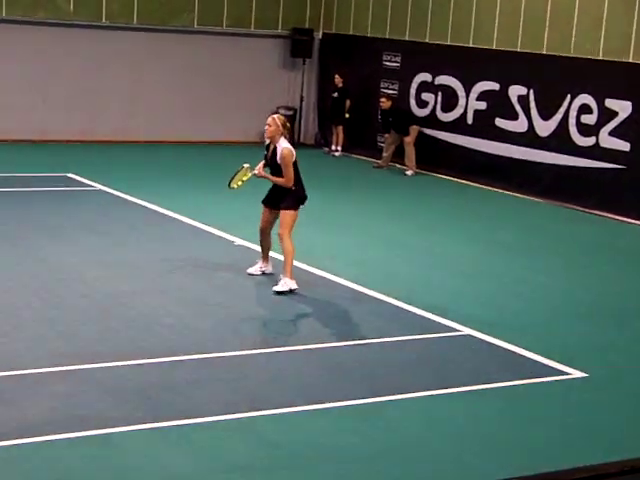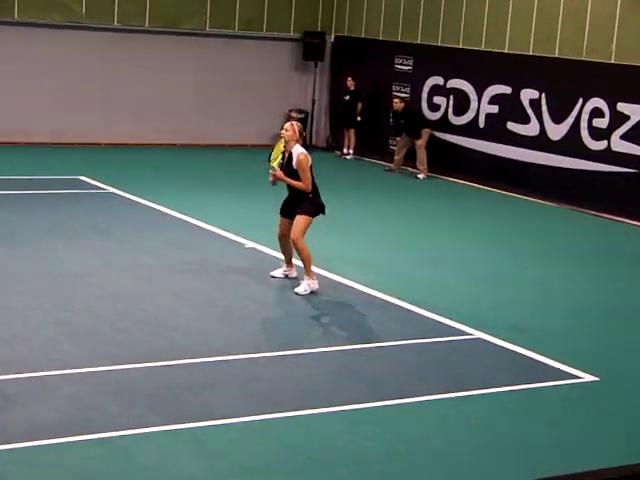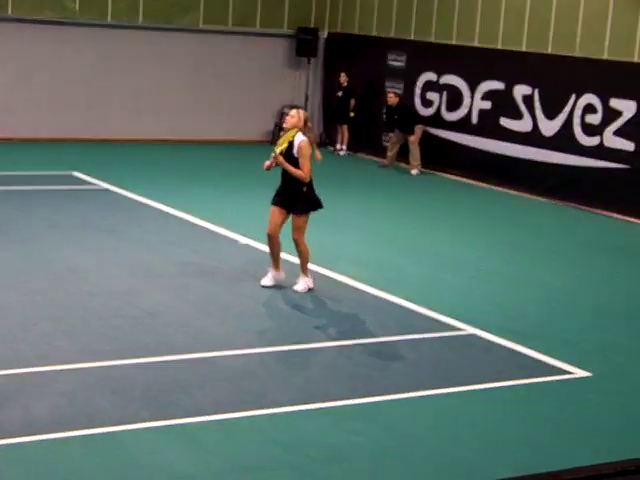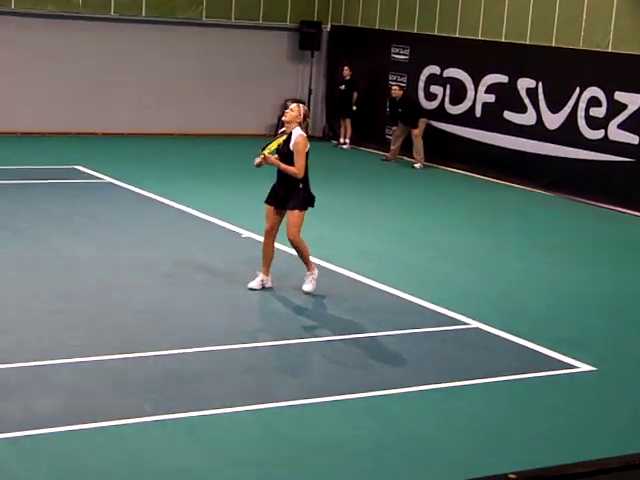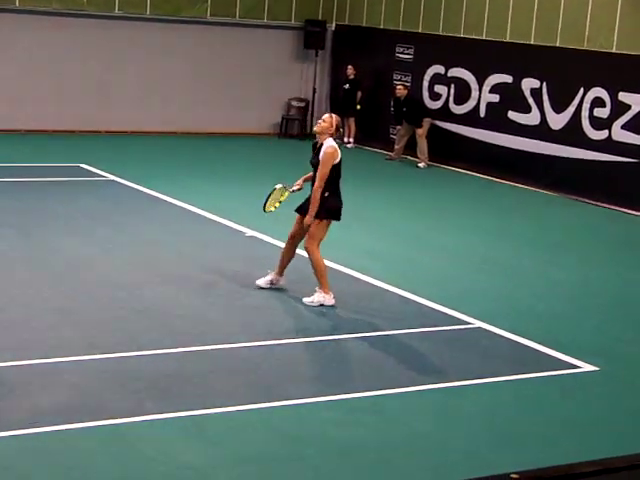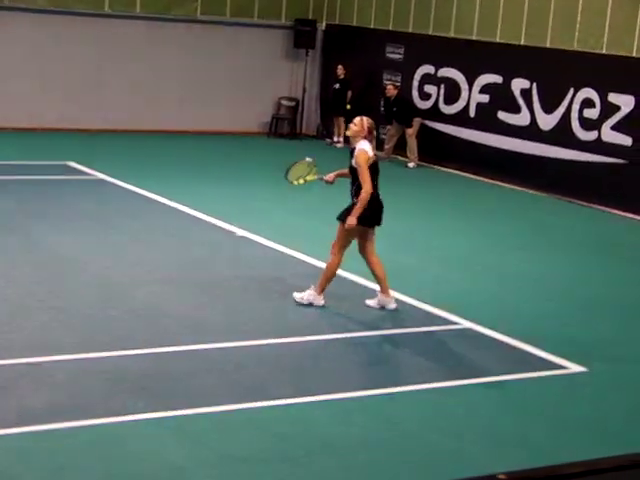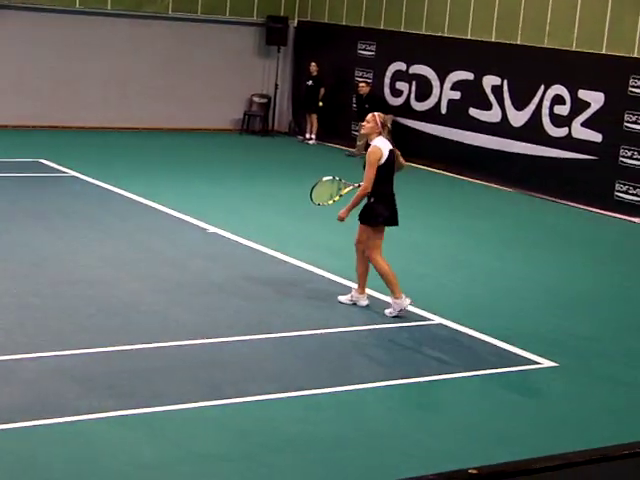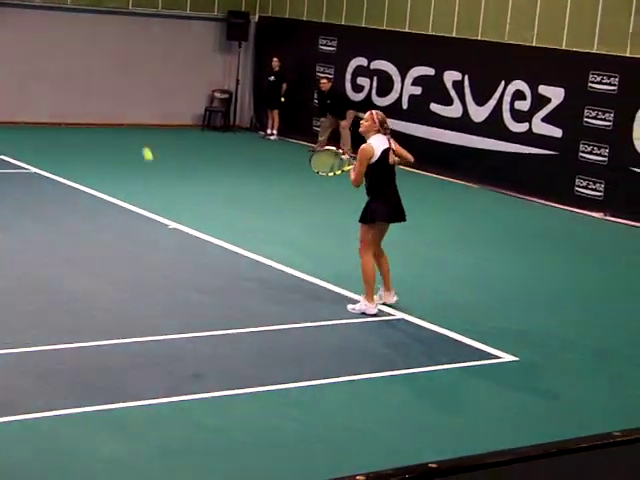
dt=0.4s
person 1, frame 1
left shoulder: (285, 151)
right shoulder: (270, 143)
left elbow: (288, 183)
left wrist: (264, 176)
right wrist: (263, 164)
left hip: (291, 193)
right hip: (277, 190)
left knee: (284, 233)
right knee: (264, 228)
left ankle: (288, 279)
right ankle: (265, 264)
person 1, frame 2
left shoulder: (301, 156)
right shoulder: (284, 151)
left elbow: (307, 187)
left wrist: (283, 179)
right wrist: (277, 176)
left hip: (308, 200)
right hip: (293, 198)
left knee: (296, 238)
right knee: (282, 235)
left ankle: (310, 279)
right ankle: (289, 268)
person 1, frame 3
left shoulder: (302, 143)
right shoulder: (284, 138)
left elbow: (305, 176)
left wrist: (283, 163)
right wrist: (273, 162)
left hip: (301, 195)
right hip: (285, 191)
left knee: (297, 238)
right knee: (271, 232)
left ankle: (305, 277)
right ankle: (276, 271)
person 1, frame 4
left shoulder: (299, 138)
right shoulder: (283, 133)
left elbow: (298, 172)
left wrist: (275, 162)
right wrist: (266, 159)
left hip: (297, 191)
right hip: (280, 188)
left knee: (293, 236)
right knee: (269, 231)
left ankle: (311, 269)
right ankle: (265, 276)
person 1, frame 5
left shoulder: (329, 149)
right shoulder: (318, 144)
left elbow: (319, 185)
left wrist: (311, 214)
right wrist: (303, 179)
left hip: (326, 202)
right hip: (316, 199)
left knee: (311, 246)
right knee: (293, 238)
left ankle: (325, 293)
right ankle: (277, 276)
person 1, frame 6
left shoulder: (361, 152)
right shoulder: (363, 148)
left elbow: (366, 189)
left wrist: (353, 216)
right wrist: (336, 174)
left hip: (364, 206)
right hip: (372, 206)
left knee: (337, 249)
right knee: (367, 252)
left ankle: (316, 294)
right ankle: (386, 296)
person 1, frame 7
left shoulder: (374, 149)
right shoulder: (386, 144)
left elbow: (366, 188)
right elbow: (401, 164)
left wrist: (346, 210)
left hip: (378, 204)
right hip: (386, 202)
left knee: (373, 254)
right knee: (361, 246)
left ankle: (399, 298)
right ankle: (359, 294)
person 1, frame 8
left shoulder: (366, 148)
right shoulder: (388, 141)
left elbow: (357, 182)
right elbow: (410, 160)
left wrist: (352, 173)
left hip: (378, 202)
right hip: (392, 200)
left knee: (365, 251)
right knee: (376, 248)
left ankle: (369, 303)
right ankle: (388, 293)
